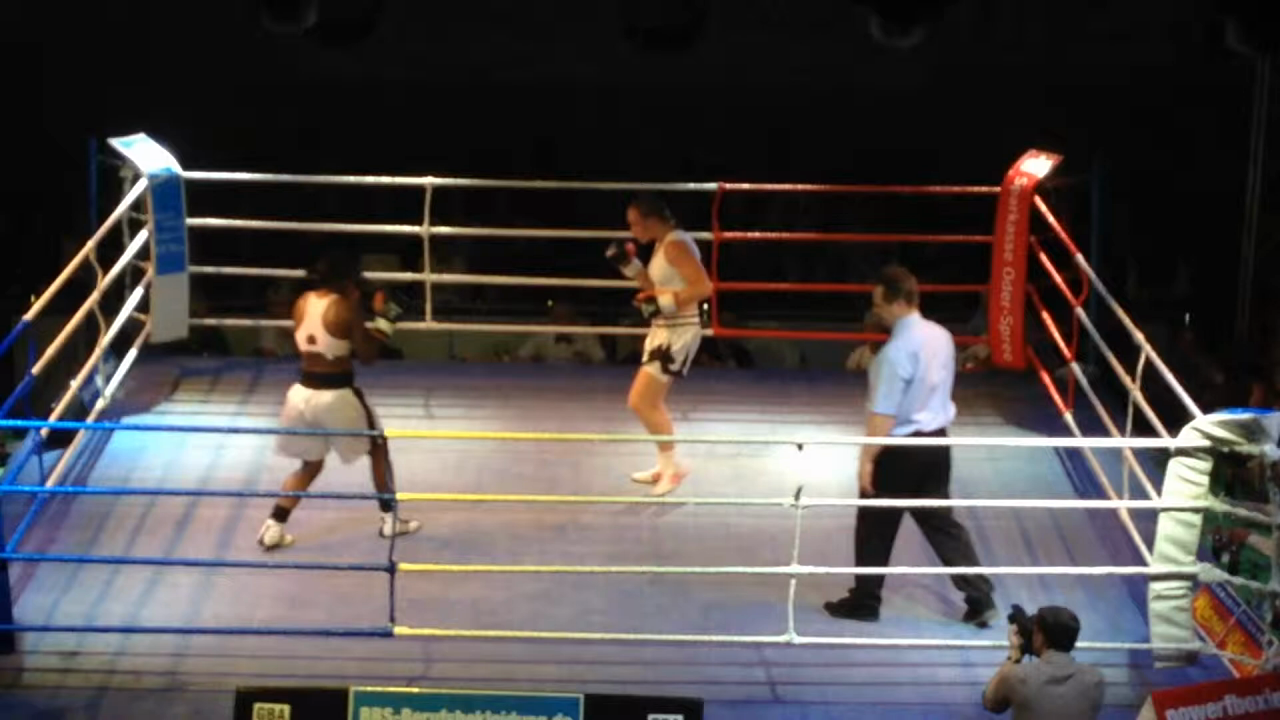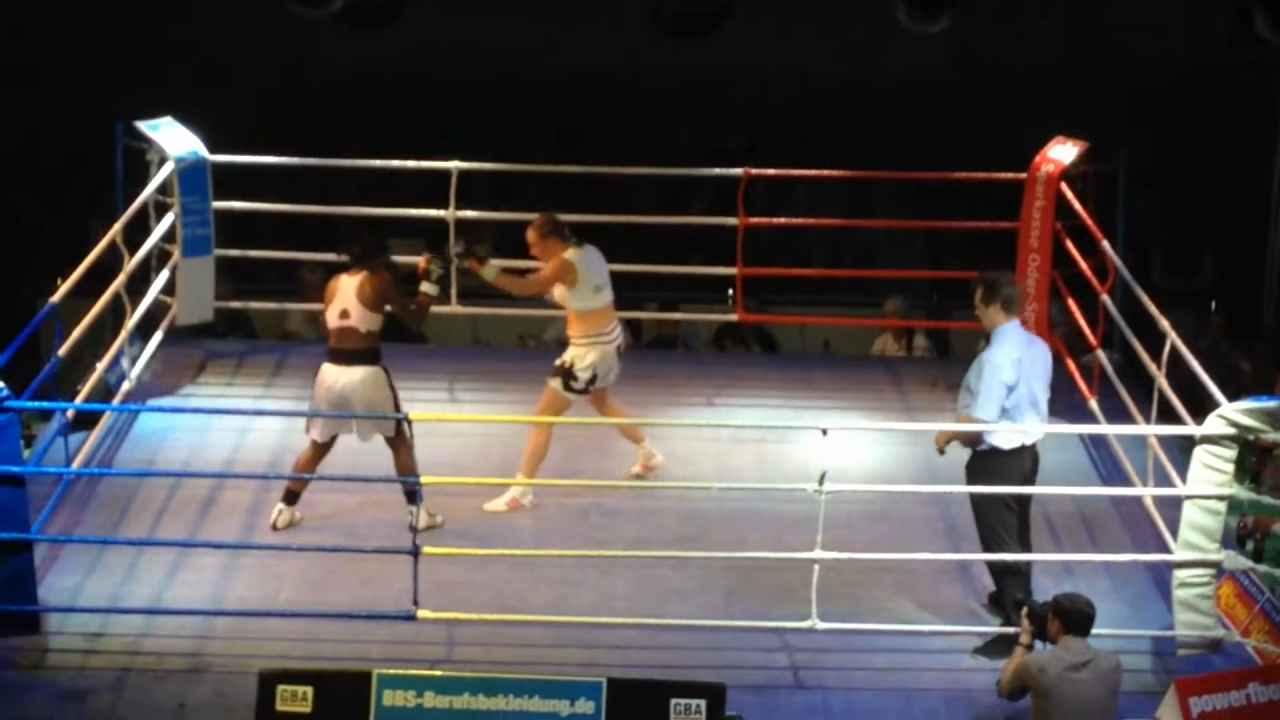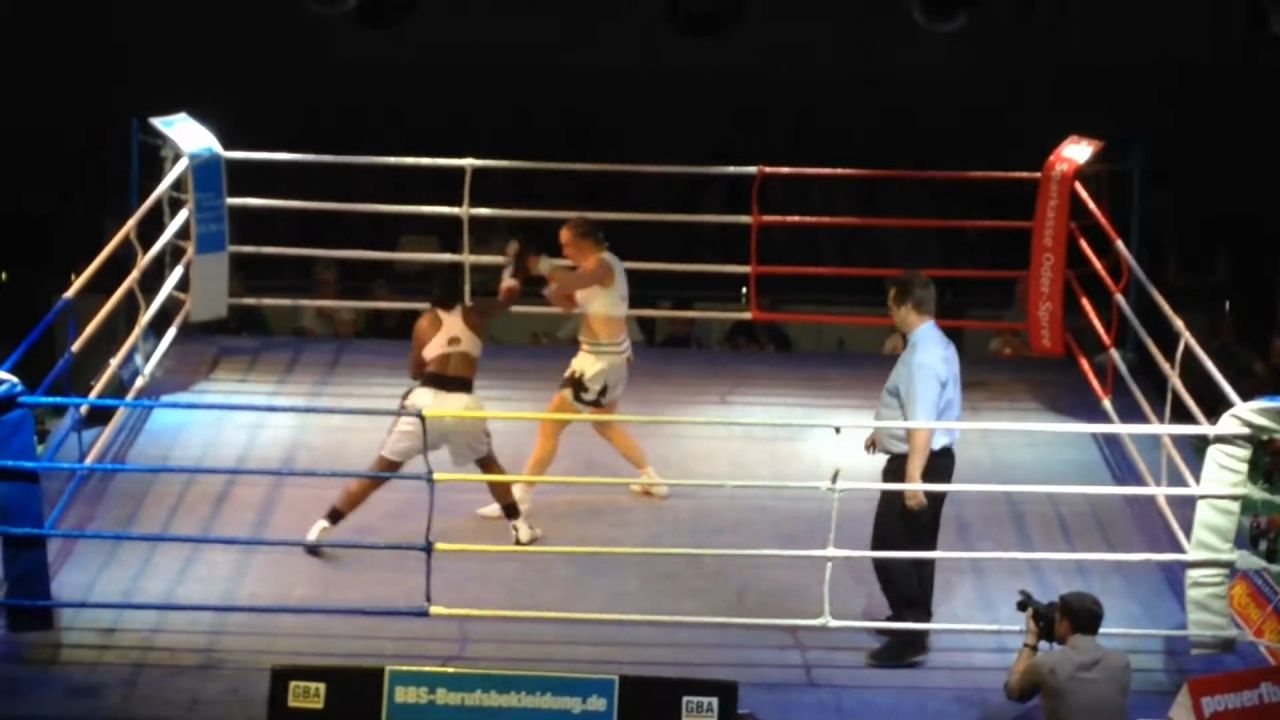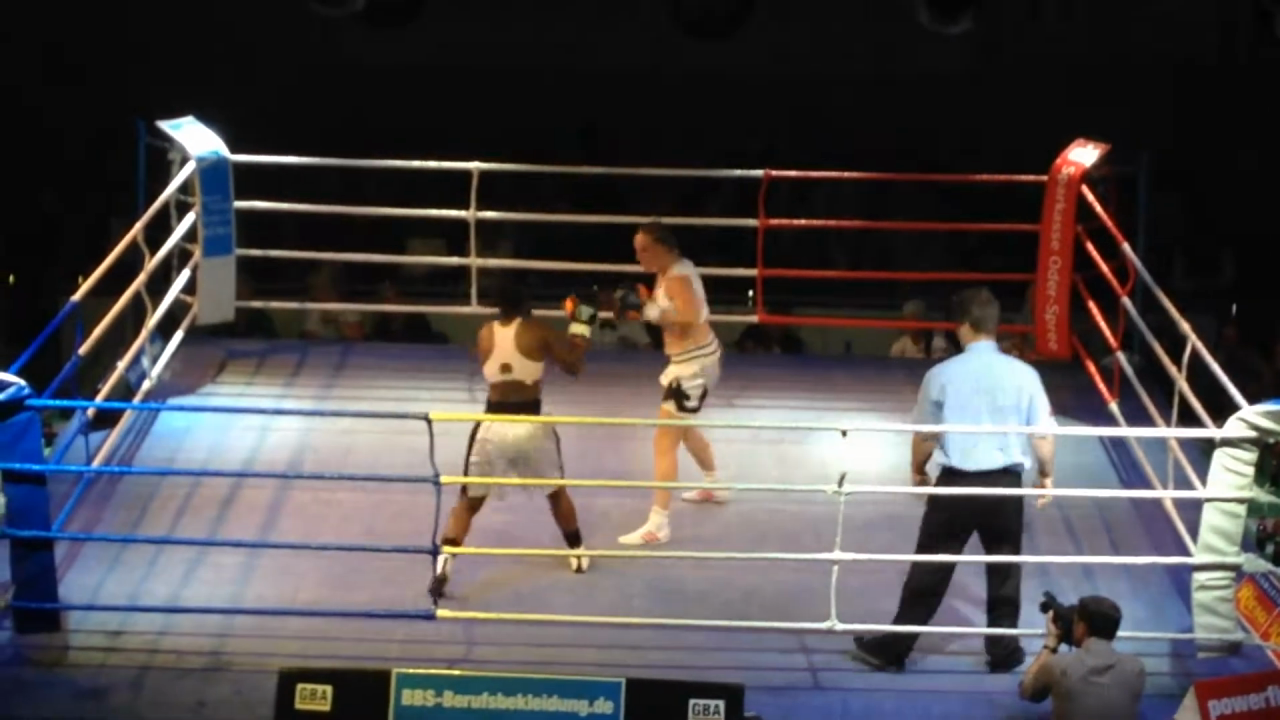
dt=1s
person 1, frame 1
left shoulder: (897, 349)
right shoulder: (941, 336)
left elbow: (884, 414)
left wrist: (867, 459)
left hip: (904, 448)
right hip: (937, 442)
left knee: (875, 525)
right knee: (942, 521)
left ankle: (864, 601)
right ankle: (980, 597)
person 1, frame 2
left shoulder: (997, 356)
right shoulder: (1038, 347)
left elbow: (981, 420)
left wrist: (947, 435)
left hip: (996, 461)
right hip: (1025, 452)
left knee: (1000, 542)
right knee: (1015, 535)
left ankle: (1017, 630)
right ankle: (1012, 601)
person 1, frame 3
left shoulder: (922, 356)
right shoulder: (937, 345)
left elbow: (923, 426)
left wrist: (913, 477)
right wrist: (882, 432)
left hip: (919, 463)
right hip: (938, 459)
left knee: (891, 549)
right knee: (918, 544)
left ankle: (908, 637)
right ankle: (914, 620)
person 1, frame 4
left shoulder: (942, 374)
right shoulder: (1024, 374)
left elbow: (924, 437)
right elbow: (1042, 437)
left wrist: (919, 470)
right wrist: (1046, 473)
left hip: (955, 483)
right hip: (1004, 484)
left knee: (930, 567)
right knee: (1004, 568)
left ankle: (893, 646)
right ankle: (1004, 651)
person 2, frame 1
left shoulder: (676, 245)
right shoulder: (664, 244)
left elbow: (704, 288)
right elbow: (654, 288)
left wrist: (664, 305)
right wrist: (629, 264)
left hip: (678, 333)
right hip: (665, 331)
left knee: (638, 401)
right knee: (653, 401)
left ankle: (673, 466)
right ankle: (666, 465)
person 2, frame 2
left shoulder: (564, 264)
right shoulder: (588, 252)
left elbow: (526, 287)
left wrist: (482, 266)
right wrist: (547, 289)
left hip: (589, 350)
right hip: (609, 341)
left knee: (543, 416)
right knee: (604, 403)
left ankle: (521, 492)
right ankle: (647, 456)
person 2, frame 3
left shoulder: (602, 264)
right shoulder: (596, 264)
left elbow: (574, 281)
right elbow: (572, 301)
left wrist: (541, 265)
right wrist: (551, 287)
left hip: (601, 359)
right hip: (612, 356)
left knee: (549, 427)
right knee: (606, 424)
left ankle: (518, 497)
right ankle: (651, 478)
person 2, frame 4
left shoulder: (678, 278)
right shoulder: (669, 271)
left elbow: (690, 318)
left wrist: (647, 310)
right wrist: (640, 302)
left hip: (693, 367)
right hip: (694, 361)
left knee: (664, 442)
right knee: (686, 427)
left ankle: (658, 525)
right ankle: (712, 485)
person 3, frame 1
left shoulder: (303, 302)
right shoulder: (348, 308)
right elbow: (367, 356)
right wrist: (383, 319)
left hip: (304, 393)
right hip: (338, 396)
left knee: (310, 465)
right knee: (379, 452)
left ankle: (274, 527)
right ankle: (390, 520)
person 3, frame 2
left shoulder: (333, 283)
right shoulder: (380, 283)
right elbow: (414, 318)
right wrist: (429, 281)
left hip: (331, 372)
right hip: (366, 374)
left knee: (319, 444)
right knee: (399, 441)
left ankle: (285, 510)
right ankle: (417, 513)
person 3, frame 3
left shoulder: (424, 323)
right shoulder: (475, 313)
left elbow: (415, 372)
right elbow: (506, 299)
right wrist: (512, 282)
left hip: (424, 399)
right hip: (462, 402)
left knee: (379, 471)
right knee: (487, 462)
left ankle: (325, 527)
right ankle: (520, 527)
person 3, frame 4
left shoulder: (485, 332)
right shoulder: (537, 330)
right elbow: (574, 367)
right wrist: (581, 326)
left hip: (492, 428)
right hip: (531, 427)
left knee: (467, 503)
right knee: (556, 492)
left ankle: (445, 560)
right ankle: (577, 554)
